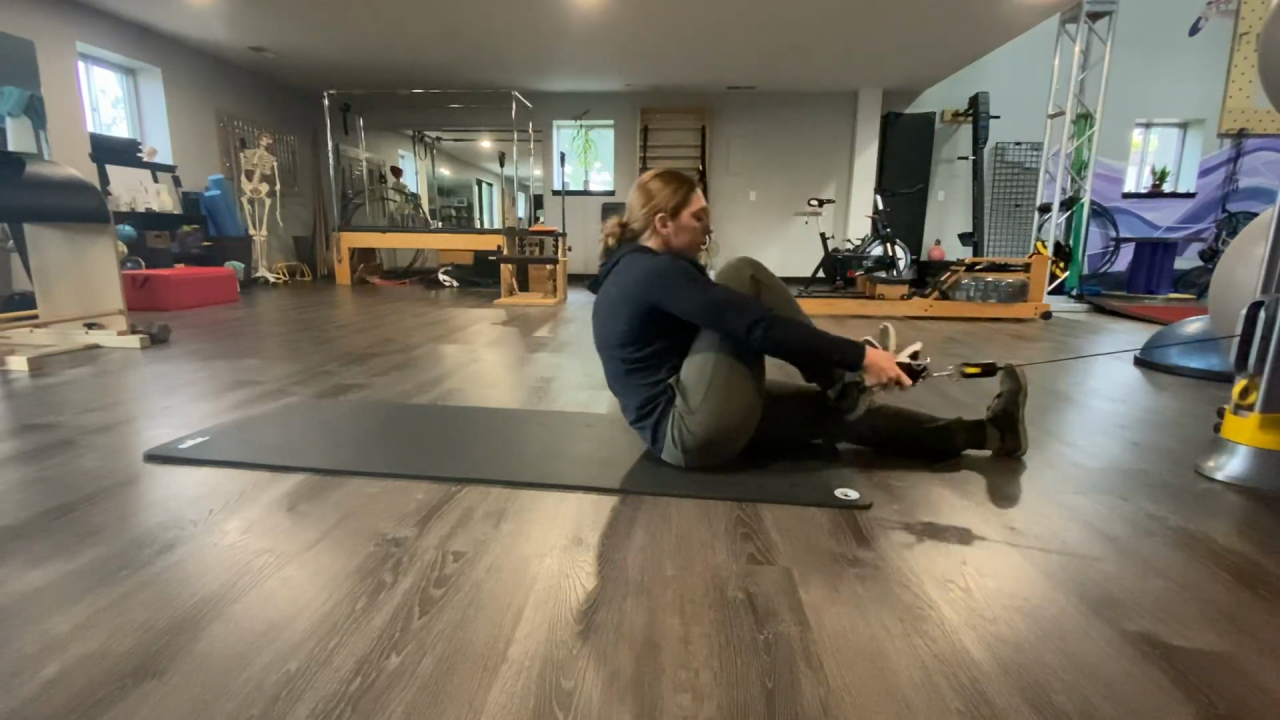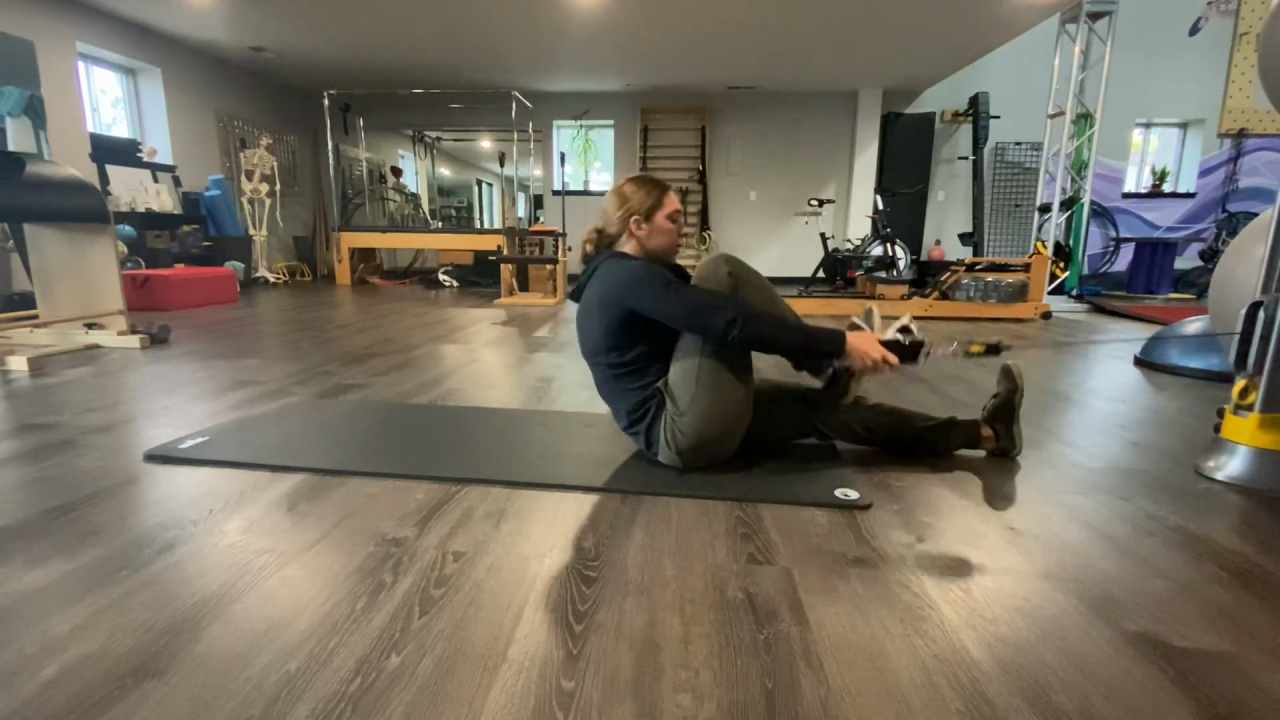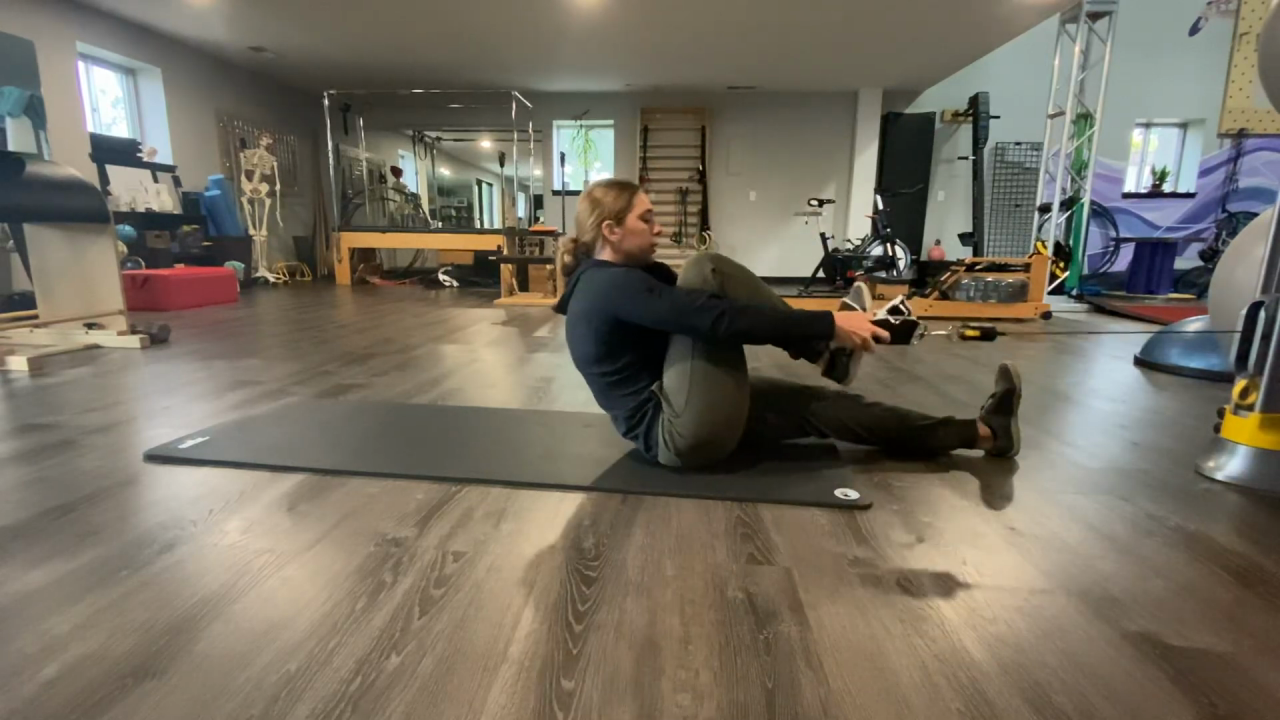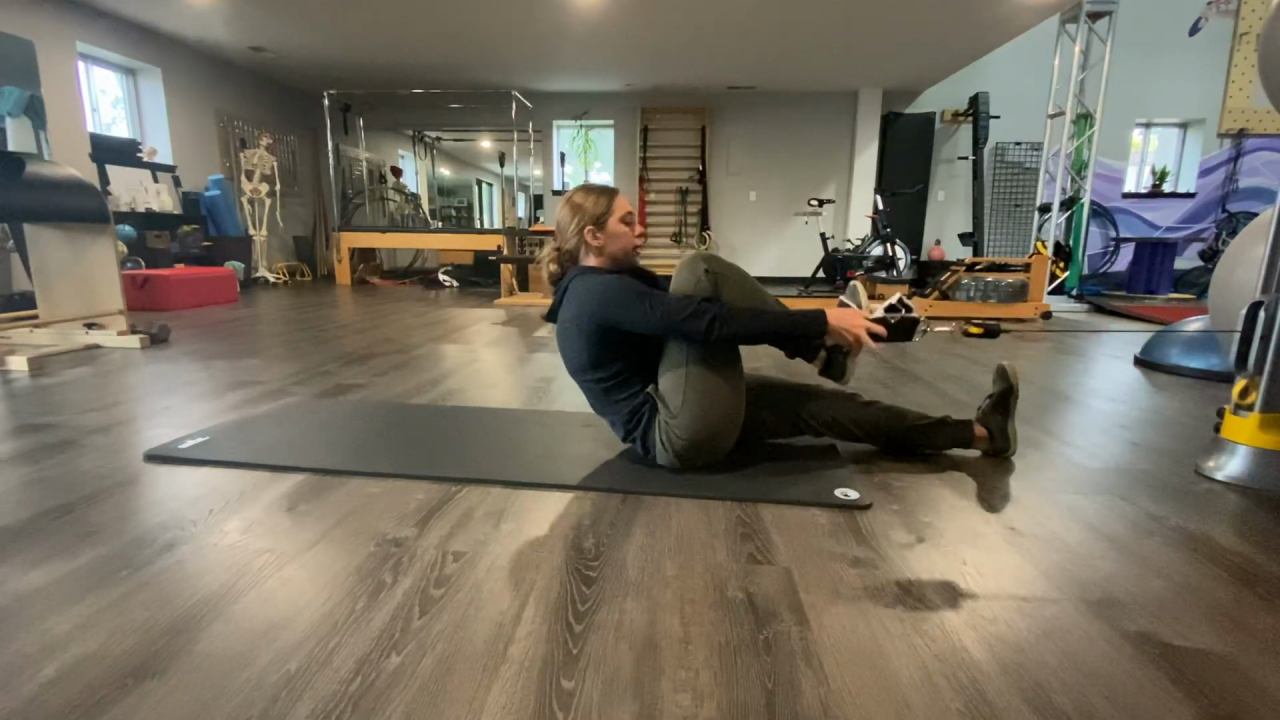
dt=0.2s
person 1, frame 1
left shoulder: (642, 269)
right shoulder: (656, 273)
left elbow: (733, 323)
right elbow: (755, 325)
right wrist: (858, 356)
left hip: (688, 422)
right hip: (691, 433)
left knee: (831, 409)
right knee: (742, 276)
left ankle: (988, 433)
right ankle: (841, 384)
person 1, frame 2
left shoulder: (629, 273)
right shoulder: (631, 279)
left elbow: (710, 312)
right elbow: (732, 322)
right wrist: (840, 342)
left hip: (683, 420)
right hip: (684, 436)
left knee: (823, 405)
right knee: (722, 272)
left ankle: (984, 433)
right ankle: (831, 363)
person 1, frame 3
left shoulder: (619, 277)
right shoulder: (615, 287)
left elbow: (696, 309)
right elbow: (718, 318)
right wrist: (826, 326)
left hip: (682, 419)
right hip: (684, 435)
left knee: (821, 403)
right knee: (707, 271)
left ankle: (980, 432)
right ankle: (822, 354)
person 1, frame 4
left shoulder: (605, 284)
right shoulder: (602, 294)
left elbow: (686, 316)
right elbow: (708, 320)
left wrist: (798, 329)
right wrist: (818, 323)
left hip: (680, 420)
right hip: (681, 437)
left knee: (816, 403)
right knee: (700, 270)
left ankle: (978, 433)
right ankle: (820, 349)
